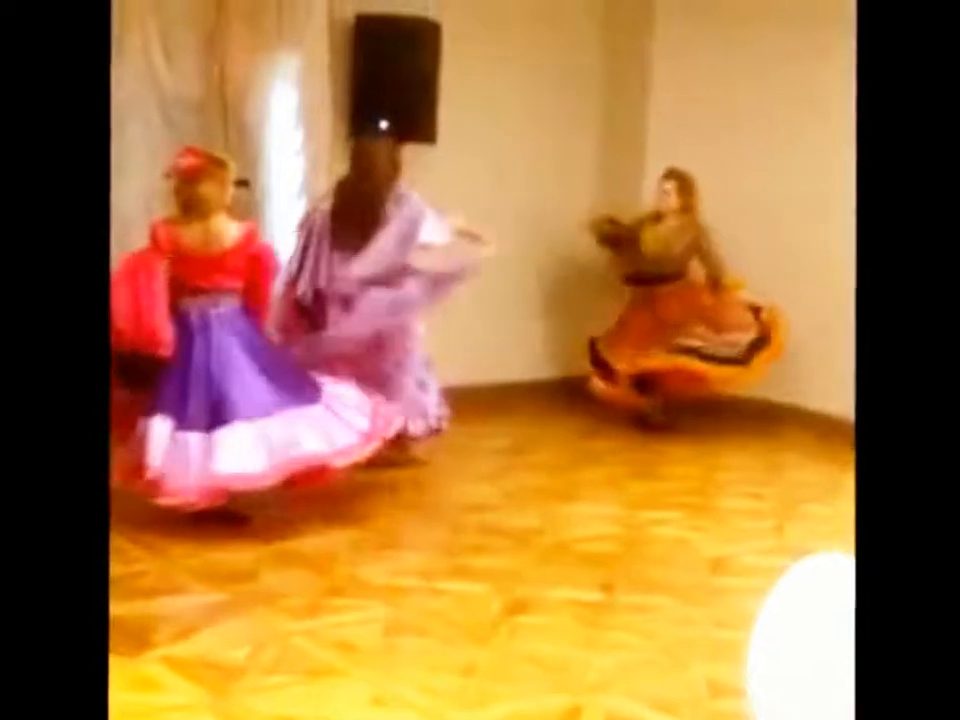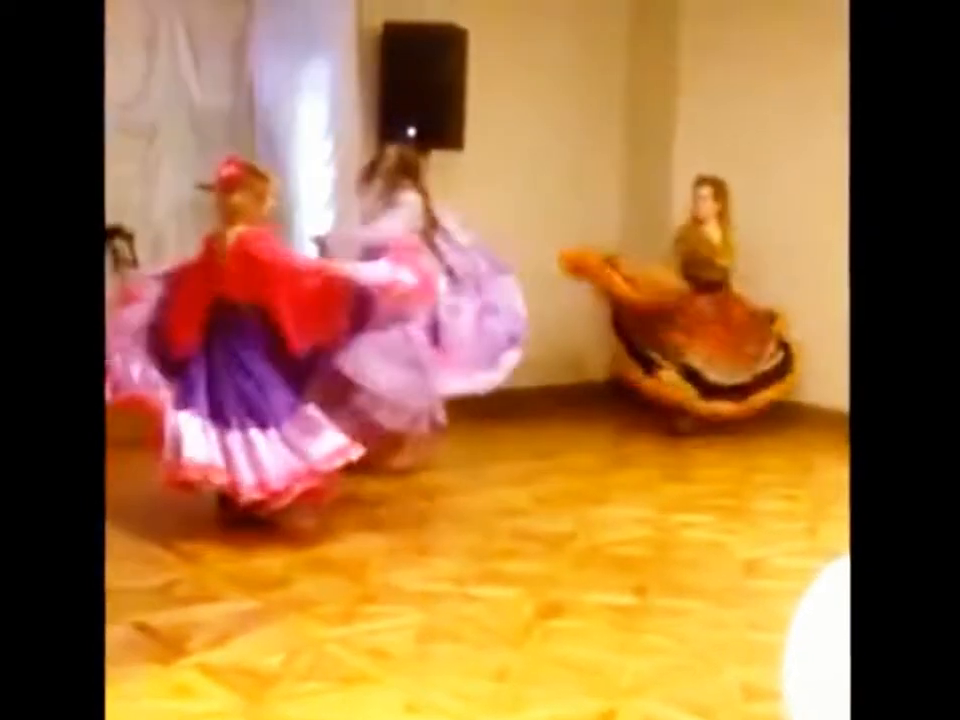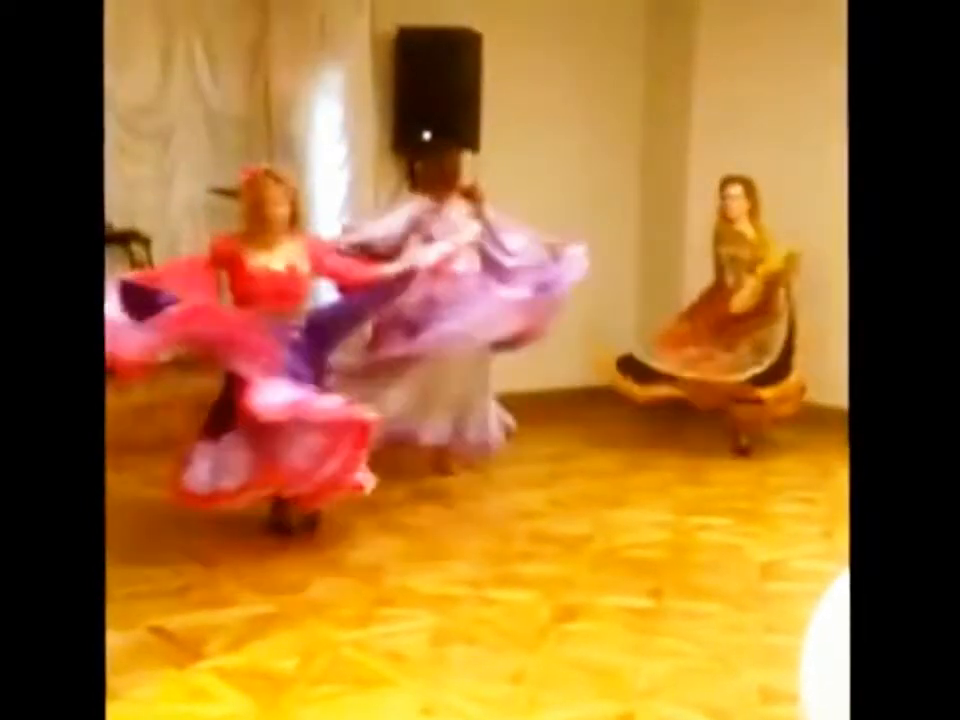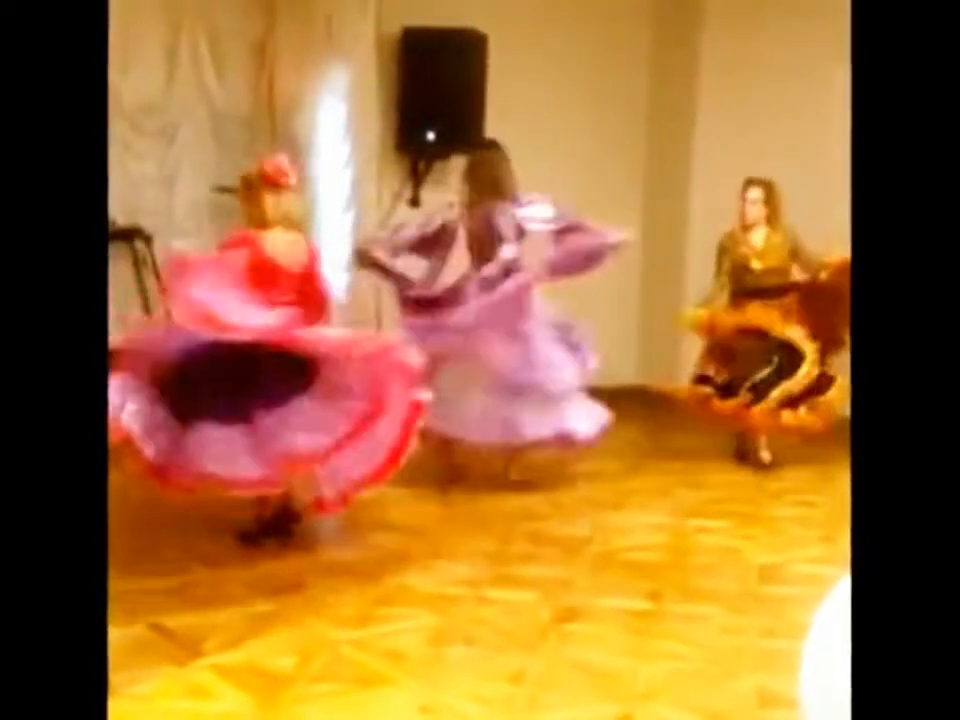
dt=0.4s
person 1, frame 1
left shoulder: (167, 234)
right shoulder: (244, 235)
left elbow: (141, 281)
right elbow: (260, 287)
left hip: (187, 327)
right hip: (232, 326)
left knee: (191, 401)
right knee: (242, 402)
left ankle: (192, 491)
person 1, frame 2
left shoulder: (216, 241)
right shoulder: (253, 240)
left elbow: (195, 286)
right elbow: (295, 269)
right wrist: (364, 274)
left hip: (222, 334)
right hip: (250, 337)
left knee: (228, 410)
right knee: (260, 408)
left ankle: (232, 495)
right ankle: (251, 498)
person 1, frame 3
left shoulder: (308, 248)
right shoulder: (230, 249)
left elbow: (361, 275)
right elbow: (186, 279)
left wrist: (414, 264)
left hip: (295, 348)
right hip: (253, 354)
left knee: (301, 425)
right knee: (264, 420)
left ankle: (296, 504)
right ankle: (283, 504)
person 1, frame 4
left shoulder: (247, 245)
right shoulder: (302, 245)
left elbow: (216, 280)
right elbow: (316, 303)
left wrist: (186, 266)
left hip: (258, 347)
right hip: (286, 346)
left knee: (249, 430)
right knee: (276, 431)
left ankle: (270, 513)
right ankle: (283, 505)
person 2, frame 1
left shoulder: (336, 199)
right shoulder: (401, 200)
right elbow: (434, 229)
left hip: (346, 296)
right hip: (390, 298)
left knee: (348, 364)
right knee: (396, 361)
right ankle: (404, 441)
person 2, frame 2
left shoulder: (406, 201)
right shoulder: (399, 199)
left elbow: (375, 237)
left wrist: (331, 245)
left knee: (396, 367)
right knee: (410, 366)
left ankle: (408, 445)
right ankle: (413, 439)
person 2, frame 3
left shoulder: (476, 209)
right shoulder: (423, 207)
left elbow: (511, 239)
right elbow: (380, 230)
left wrist: (549, 249)
right wrist: (341, 243)
left hip: (471, 299)
right hip: (435, 298)
left knee: (467, 371)
right knee: (428, 367)
left ankle: (450, 449)
person 2, frame 4
left shoulder: (464, 211)
right shoulder: (520, 208)
left elbow: (418, 234)
right elbow: (562, 227)
left wrist: (379, 250)
left hip: (473, 300)
right hip: (510, 304)
left knee: (456, 381)
right knee: (525, 380)
left ankle: (449, 462)
right ankle: (510, 466)
person 3, frame 1
left shoulder: (692, 228)
right shoulder: (646, 223)
left elbow: (711, 261)
right elbow: (619, 235)
left wrist: (725, 288)
left hip: (678, 299)
right hip: (648, 300)
right knee: (642, 355)
right ankle: (652, 407)
person 3, frame 2
left shoulder: (726, 231)
right shoulder: (687, 234)
right elbow: (674, 273)
left hip: (722, 304)
right hip: (695, 306)
left knee: (728, 359)
right knee: (696, 360)
right ankle: (687, 412)
person 3, frame 3
left shoulder: (760, 233)
right shoulder: (724, 233)
left elbow: (767, 268)
right elbow: (732, 269)
right wrist: (771, 267)
left hip: (758, 310)
right hip: (728, 309)
left knee: (754, 374)
right knee: (739, 374)
left ankle: (742, 430)
right ankle: (741, 431)
person 3, frame 4
left shoulder: (785, 238)
right shoulder: (730, 242)
left elbow: (814, 267)
right elbow: (721, 285)
right wrist: (709, 314)
left hip: (782, 317)
right hip: (746, 319)
left knee: (784, 378)
right knee: (755, 381)
left ankle: (749, 441)
right ankle: (754, 444)
